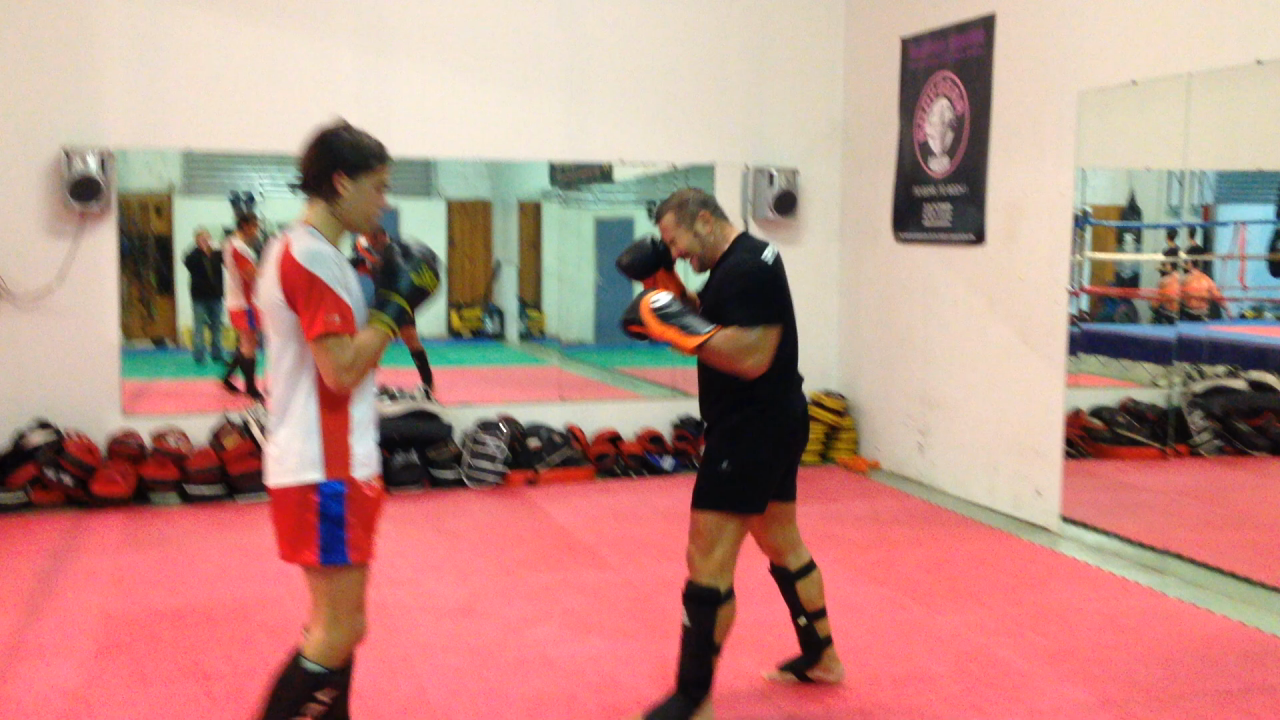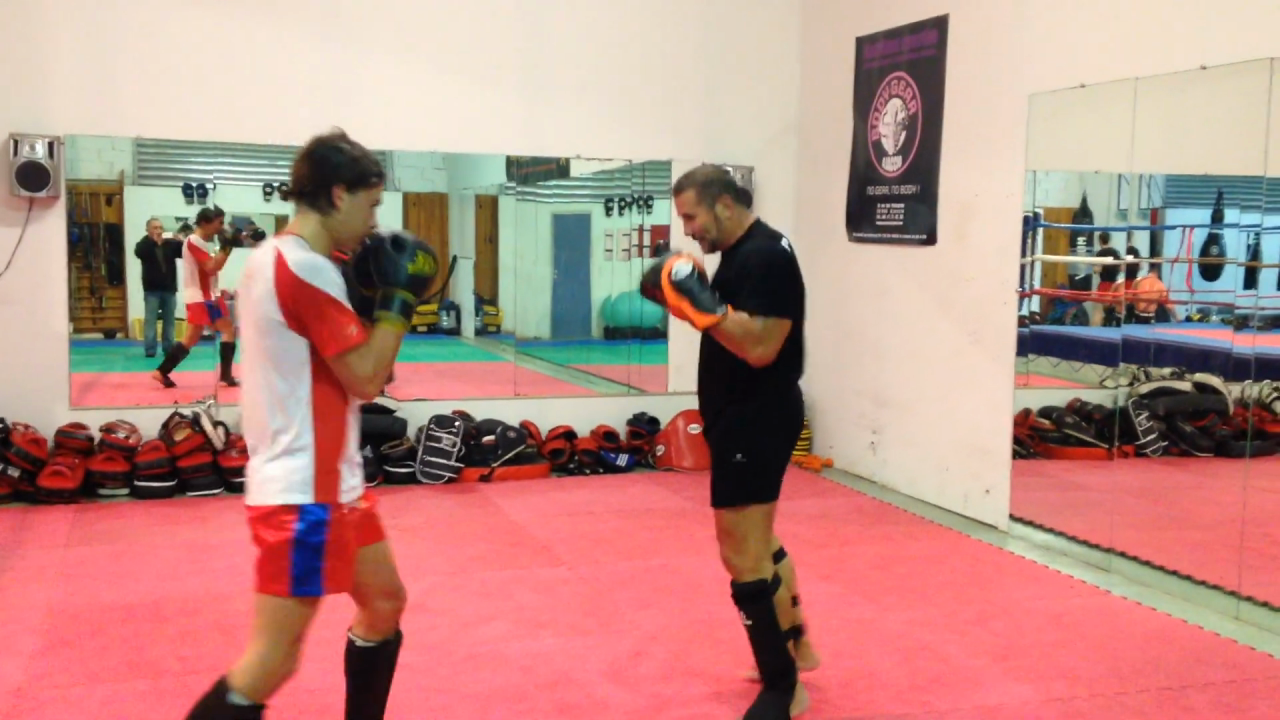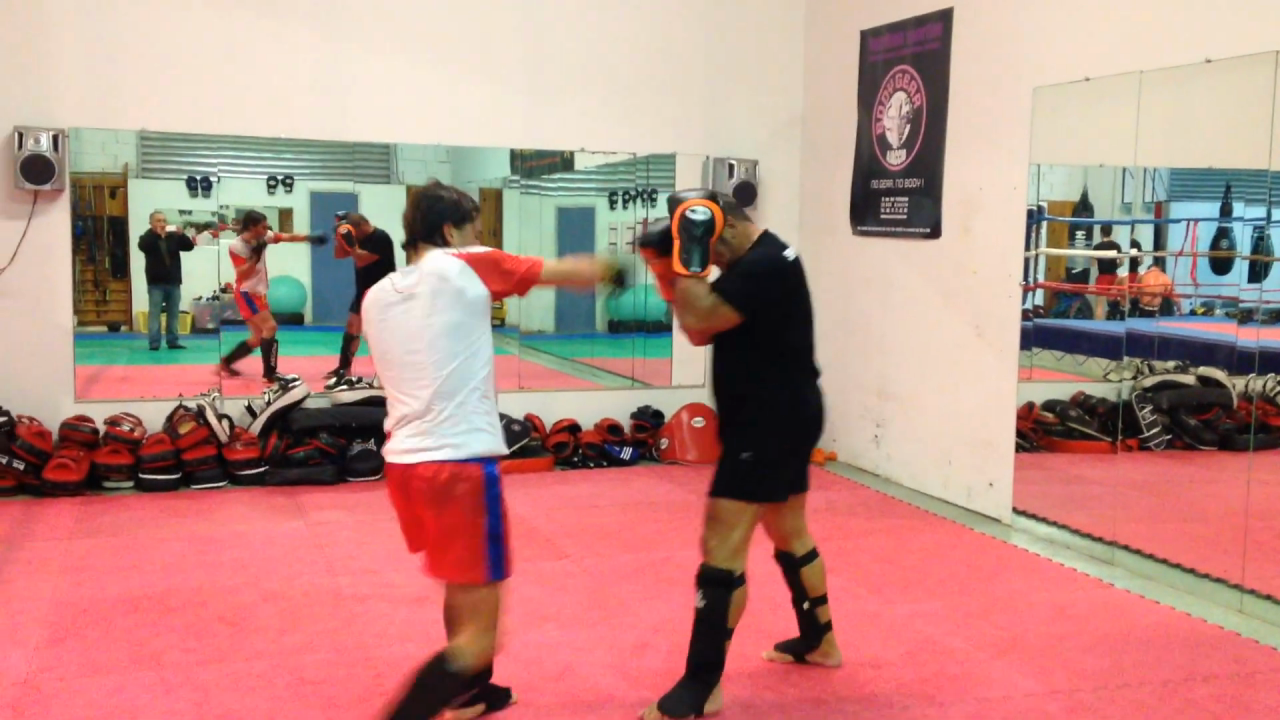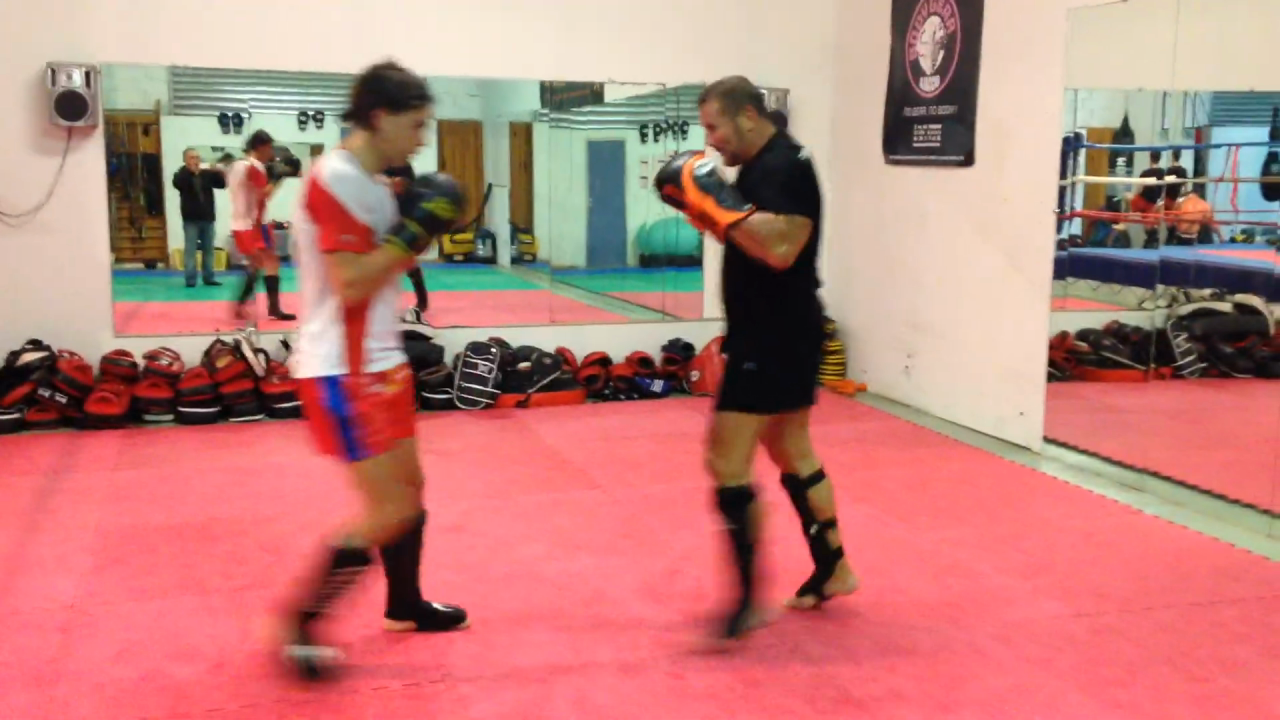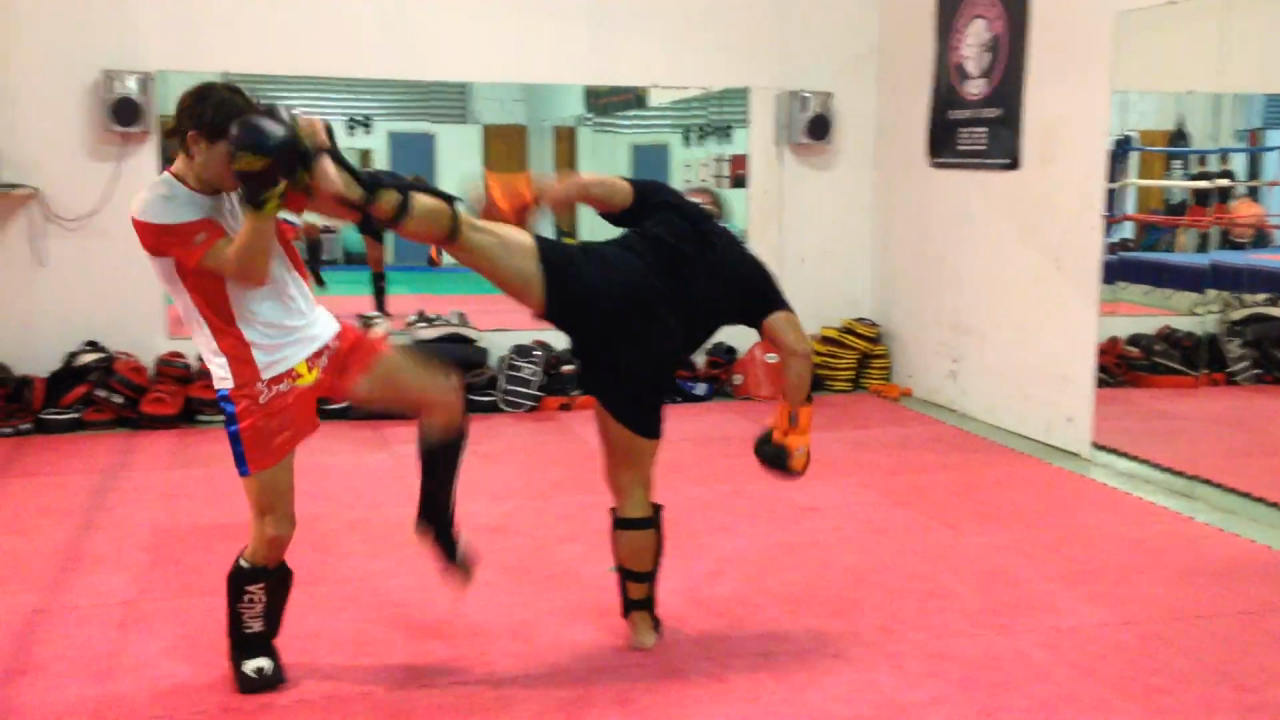
dt=1s
person 1, frame 1
left shoulder: (298, 250)
right shoulder: (311, 254)
right elbow: (341, 369)
left wrist: (386, 293)
right wrist: (397, 302)
left hip: (333, 465)
right hip: (323, 472)
left knee: (342, 613)
right knee: (338, 630)
person 1, frame 2
left shoulder: (275, 259)
right shoulder: (304, 268)
right elbow: (365, 377)
left wrist: (381, 289)
right wrist: (399, 295)
left hip: (331, 482)
right hip: (303, 493)
left knee: (385, 604)
right knee: (270, 665)
person 1, frame 3
left shoulder: (376, 298)
right shoulder: (469, 266)
right elbow: (571, 272)
right wrist: (615, 268)
left hip: (407, 463)
right hip: (461, 463)
left knee: (474, 583)
right knee: (483, 634)
person 1, frame 4
left shoulder: (371, 182)
right shoulder: (332, 180)
right elbow: (352, 285)
left wrist: (422, 226)
right wrist: (413, 231)
left hip: (381, 363)
right hip: (339, 372)
left knee: (410, 486)
right knee: (384, 513)
left ankle: (404, 603)
right ankle: (299, 627)
person 1, frame 5
left shoulder: (250, 174)
right shoulder: (156, 209)
right elbow: (250, 271)
left wrist: (304, 151)
right wrist: (253, 189)
left hip: (321, 342)
right hip: (256, 380)
left knee: (444, 394)
right knee: (273, 532)
left ankle: (435, 515)
right ankle: (250, 646)
person 2, frame 1
left shoulder: (748, 271)
right shoulder: (731, 266)
left elbow: (752, 360)
right elbow: (701, 329)
left wrist: (676, 327)
right wrist: (658, 283)
left hip: (753, 431)
right hip: (771, 425)
left knee: (708, 562)
right knee: (781, 542)
right ankle: (821, 656)
person 2, frame 2
left shoulder: (764, 258)
right shoulder: (741, 252)
left elbow: (761, 347)
left wrist: (698, 299)
right wrist: (679, 296)
left hip: (757, 419)
right hip: (744, 416)
left knee: (743, 554)
right knee: (757, 537)
right ankle: (796, 644)
person 2, frame 3
left shoulder: (763, 267)
right shoulder: (761, 260)
left elbow: (698, 322)
right elbow: (704, 328)
left wrist: (689, 254)
right wrist: (668, 271)
left hip: (769, 422)
right hip: (784, 416)
left knee: (721, 545)
right knee: (788, 531)
right ankle: (819, 639)
person 2, frame 4
left shoulder: (785, 168)
right shoulder: (762, 165)
left elbow: (779, 249)
right elbow: (750, 240)
left wrist: (715, 199)
right wrist: (701, 201)
left hip: (774, 334)
right hip: (781, 330)
left knee: (728, 463)
right knee: (795, 456)
left ankle: (750, 593)
right ankle: (831, 573)
person 2, frame 5
left shoulder: (667, 205)
right shoulder: (748, 269)
left elbow: (589, 188)
right elbow: (795, 349)
left wrist: (519, 201)
right wrist: (796, 420)
left hip: (599, 282)
right hip: (640, 344)
left knee: (456, 224)
right knee: (634, 490)
left ankle: (344, 183)
right ankle: (641, 618)
